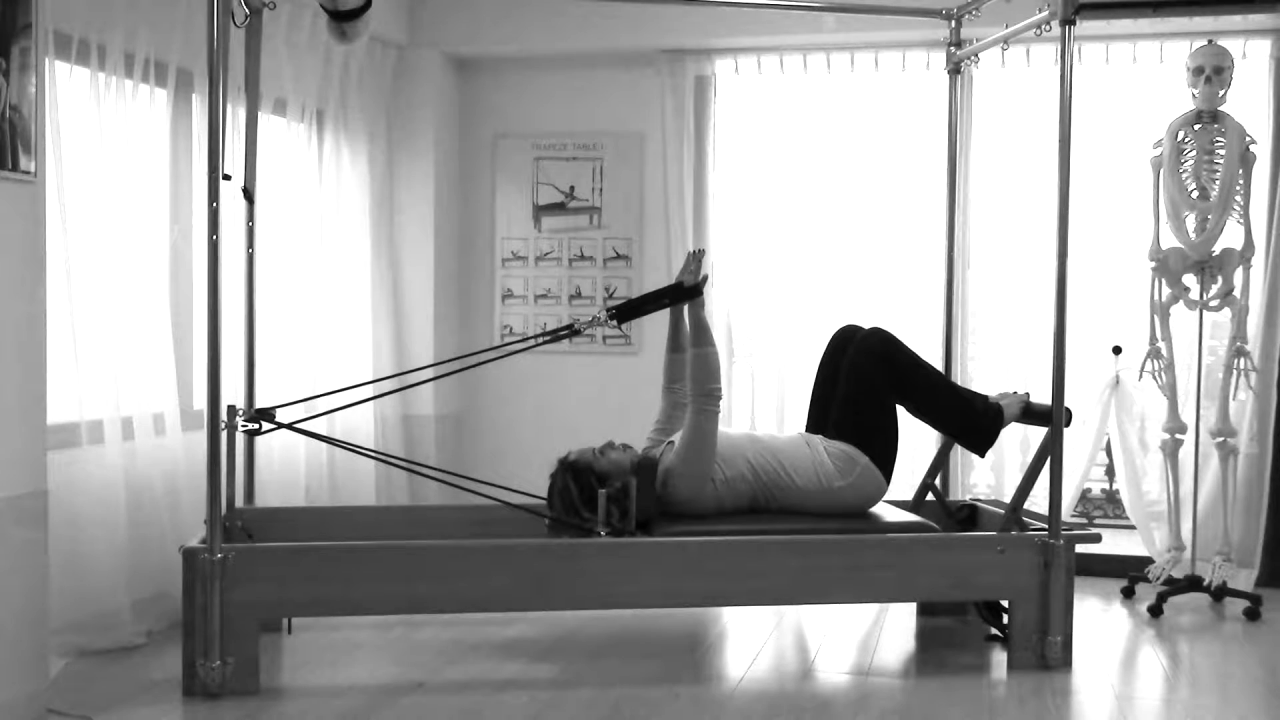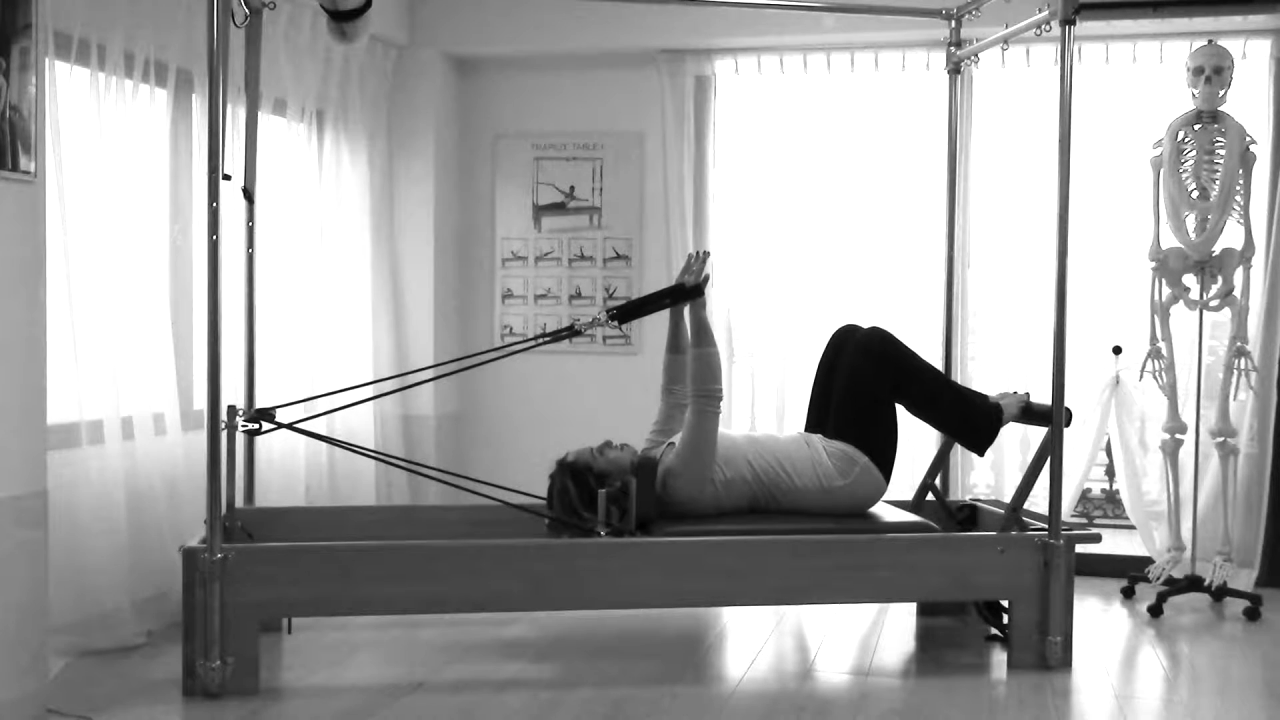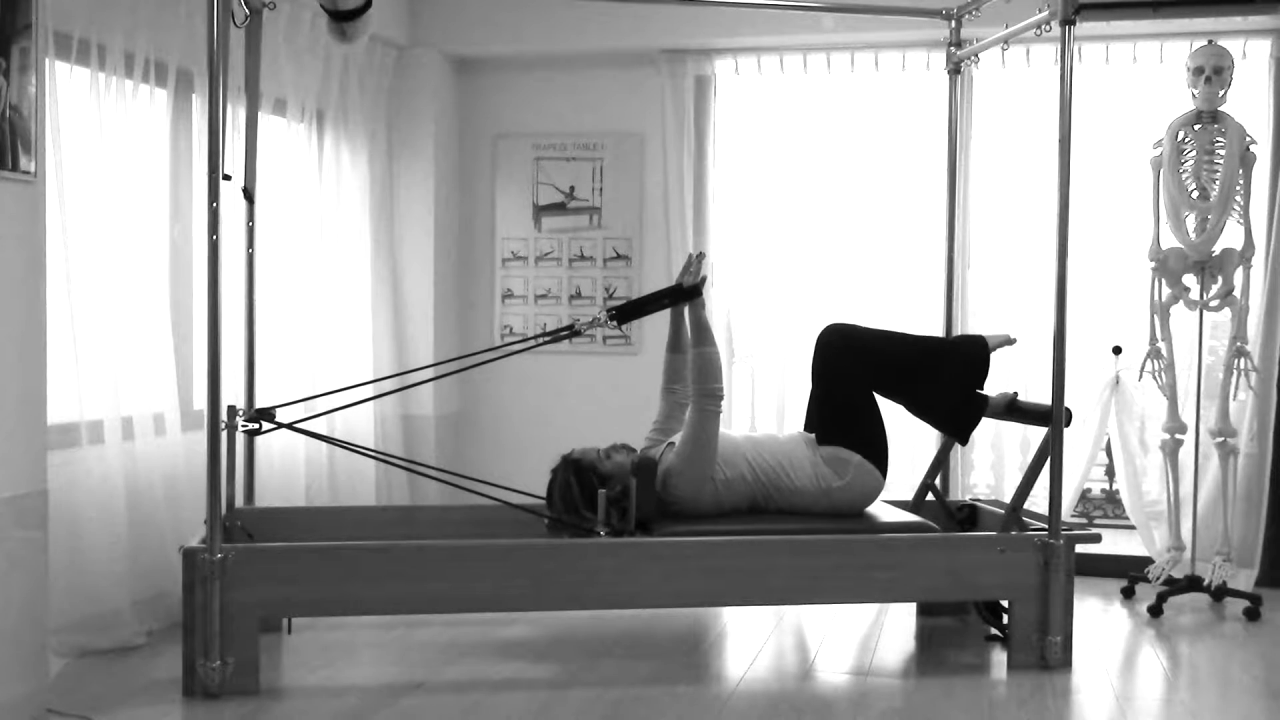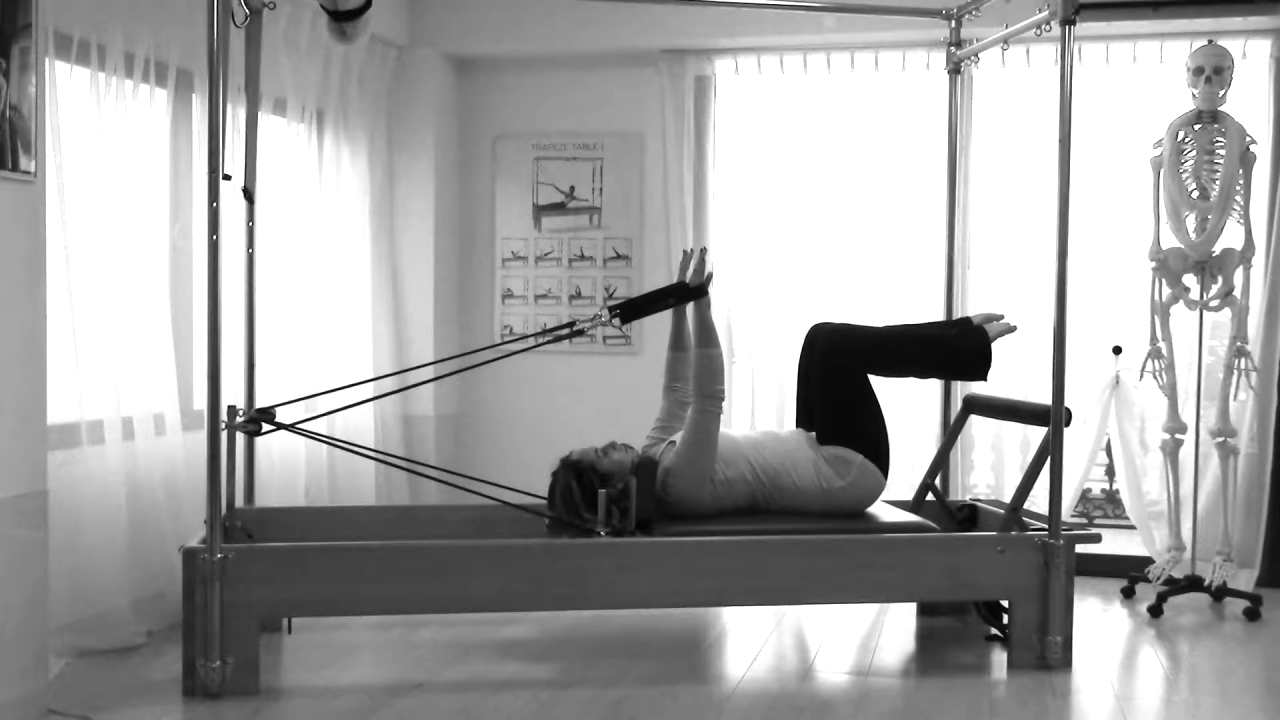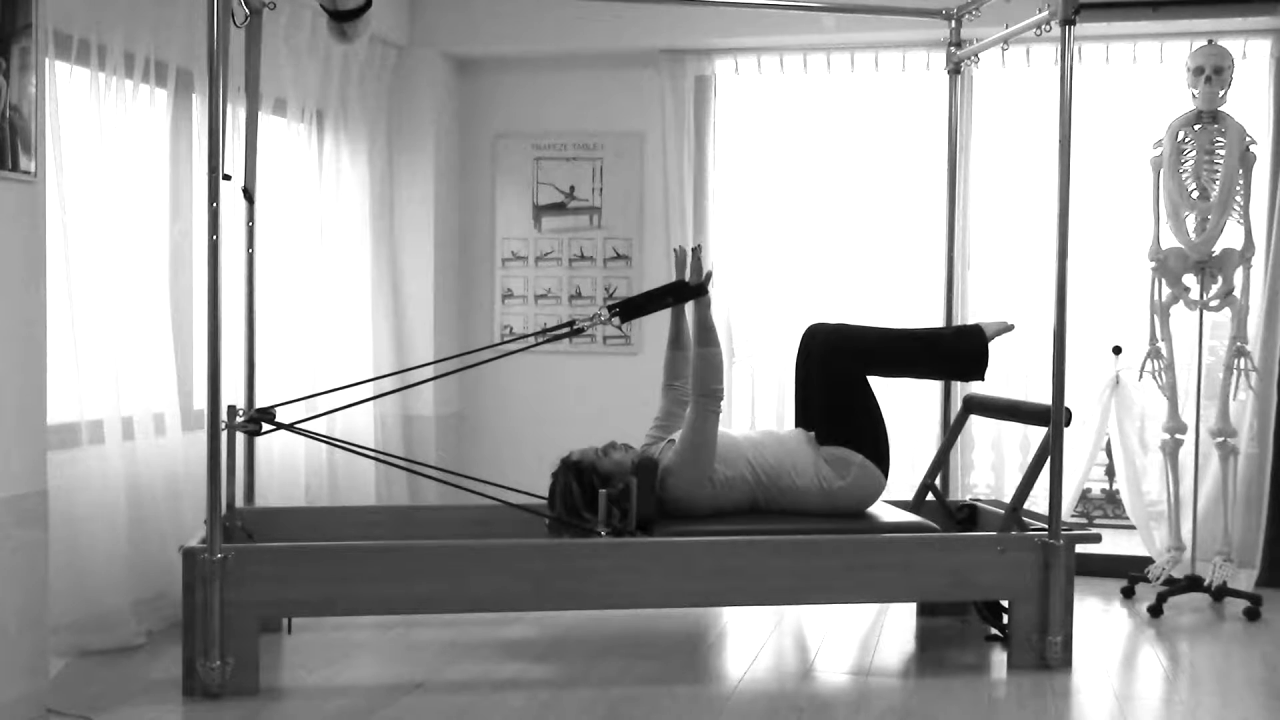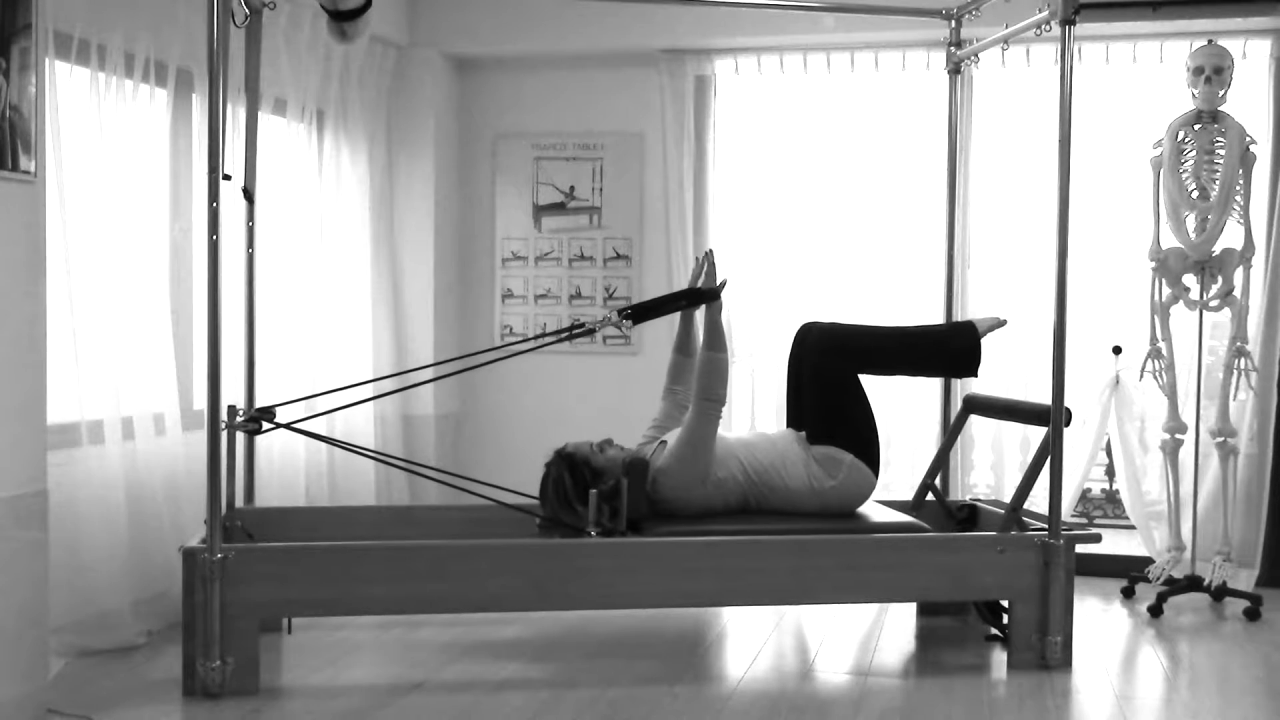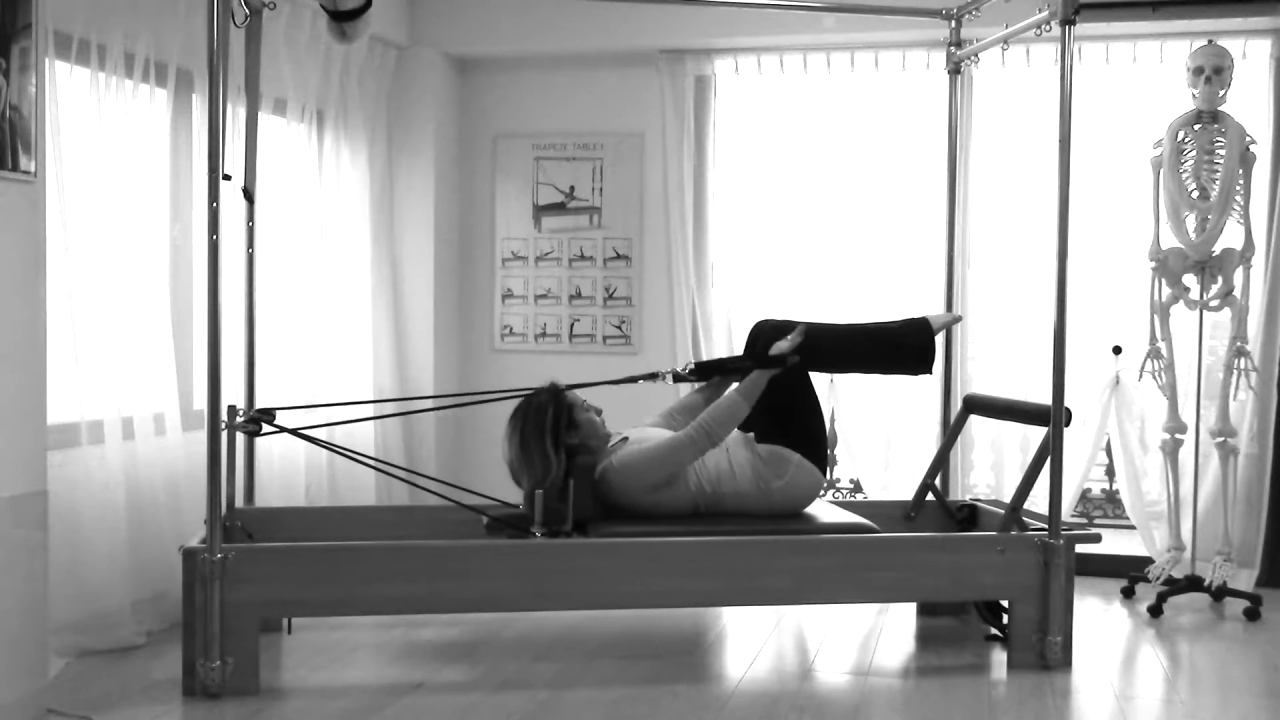
dt=0.7s
person 1, frame 1
left shoulder: (655, 461)
right shoulder: (679, 481)
left elbow: (676, 395)
right elbow: (704, 397)
left wrist: (676, 311)
right wrist: (694, 308)
left hip: (821, 456)
right hip: (849, 473)
left knee: (852, 338)
right knee: (875, 347)
left ankle: (969, 409)
right ankle: (986, 417)
person 1, frame 2
left shoulder: (654, 462)
right shoulder: (678, 483)
left elbow: (675, 394)
right elbow: (705, 398)
left wrist: (677, 311)
right wrist: (696, 309)
left hip: (820, 459)
right hip: (849, 473)
left knee: (850, 338)
right knee: (873, 345)
left ankle: (970, 411)
right ankle: (984, 416)
person 1, frame 3
left shoulder: (654, 461)
right shoulder: (679, 482)
left elbow: (675, 394)
right elbow: (706, 398)
left wrist: (676, 310)
right wrist: (695, 307)
left hip: (816, 462)
right hip: (847, 475)
left knee: (847, 352)
right knee: (839, 342)
left ankle: (972, 405)
right ankle: (970, 356)
person 1, frame 4
left shoulder: (655, 458)
right shoulder: (678, 482)
left elbow: (677, 392)
right elbow: (707, 398)
left wrist: (679, 307)
right wrist: (700, 306)
left hip: (813, 459)
right hip: (848, 472)
left knee: (824, 339)
right knee: (834, 344)
left ankle: (966, 341)
right ankle: (972, 345)
person 1, frame 5
left shoulder: (654, 456)
right shoulder: (678, 481)
left elbow: (676, 390)
right elbow: (705, 398)
left wrist: (678, 305)
right wrist: (700, 306)
left hip: (813, 460)
right hip: (847, 473)
left knee: (821, 340)
right knee: (833, 344)
left ankle: (964, 346)
right ankle: (970, 346)
person 1, frame 6
left shoulder: (649, 457)
right shoulder: (670, 480)
left elbow: (677, 394)
right elbow: (707, 402)
left wrist: (687, 312)
right wrist: (712, 312)
left hip: (802, 459)
right hip: (837, 473)
left knee: (813, 338)
right knee: (825, 345)
left ankle: (959, 343)
right ankle: (963, 342)
person 1, frame 7
left shoulder: (604, 457)
right shoulder: (622, 471)
left elbow: (669, 422)
right elbow: (703, 433)
left wrist: (723, 377)
right wrist: (768, 368)
left hip: (761, 464)
right hip: (787, 474)
left knee: (770, 336)
right knee: (776, 341)
left ankle: (912, 340)
right ankle: (917, 339)
